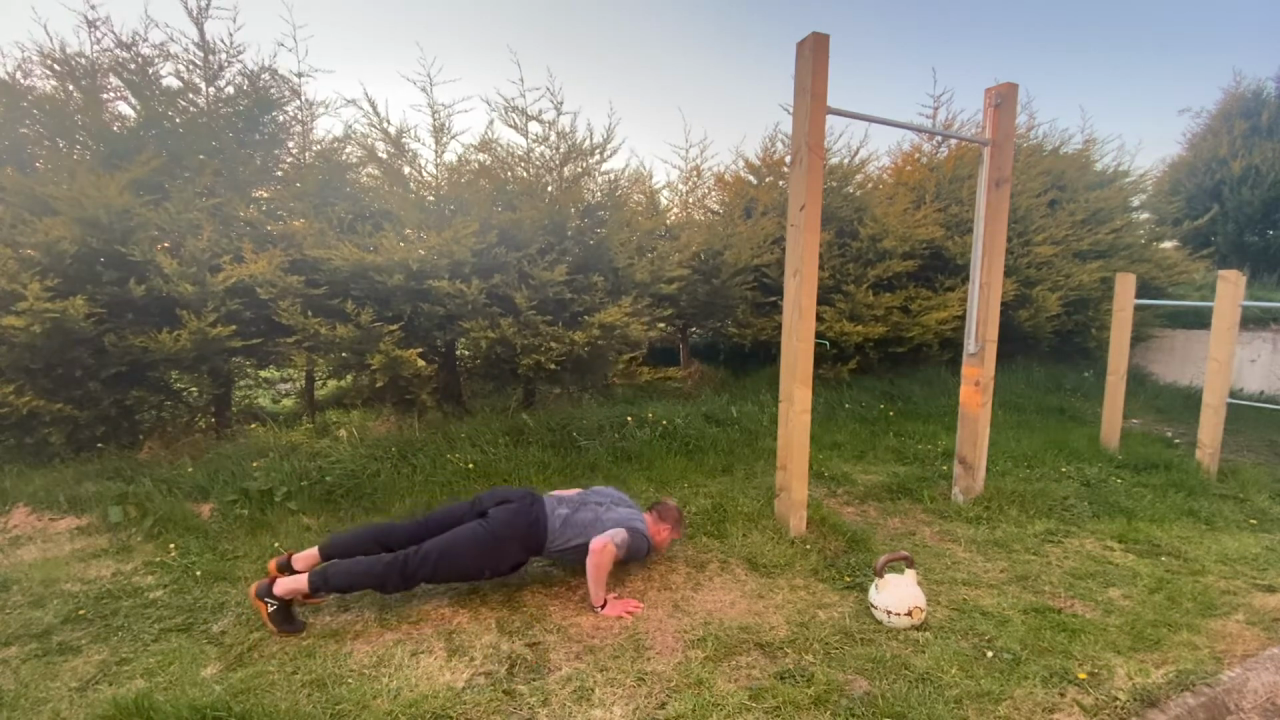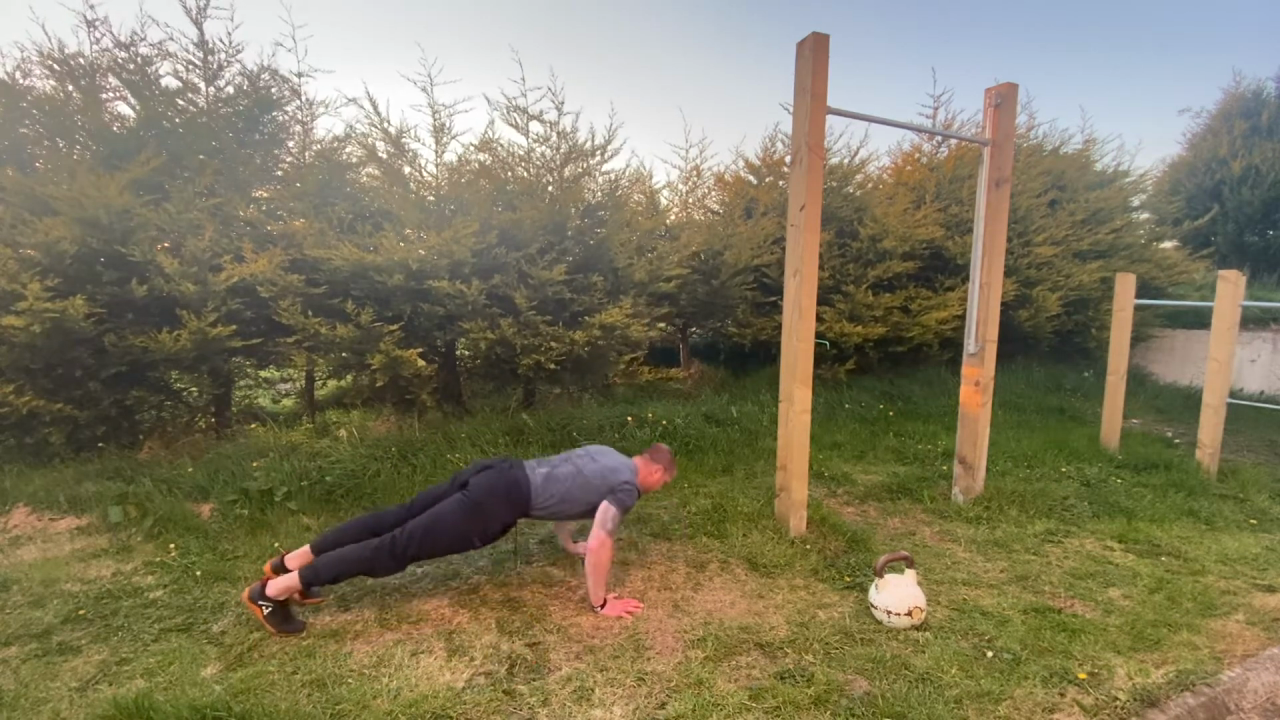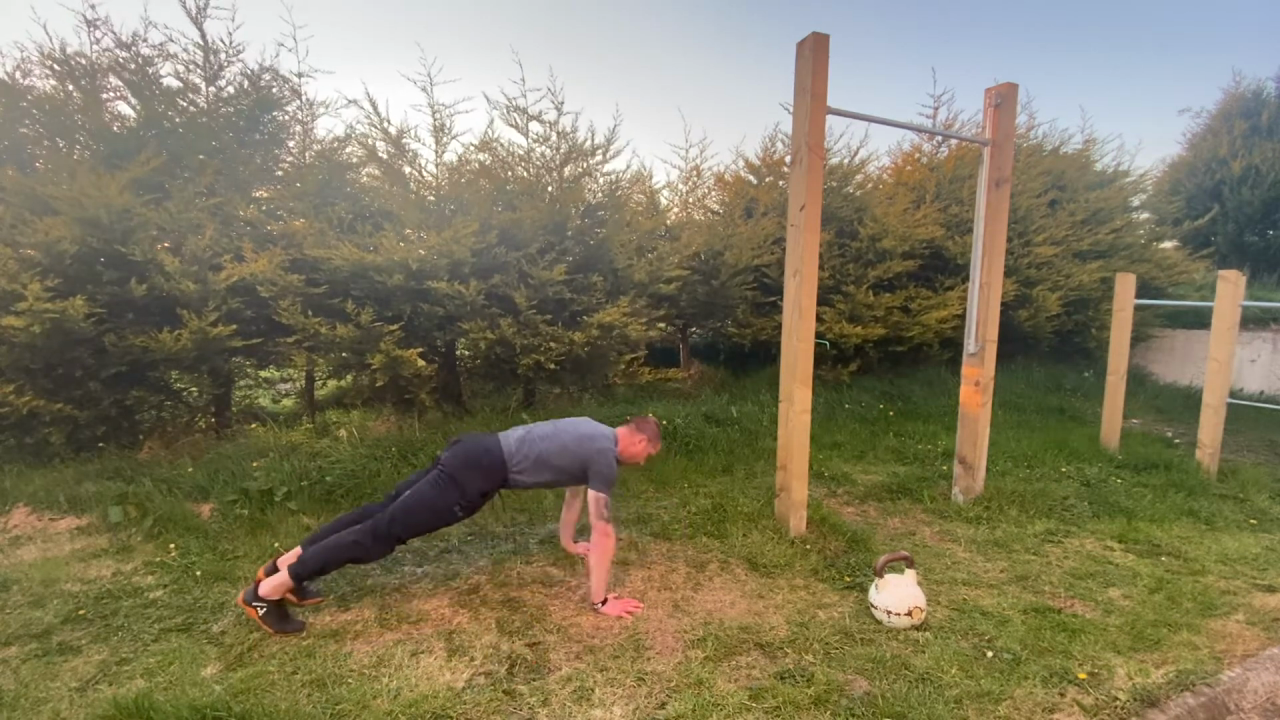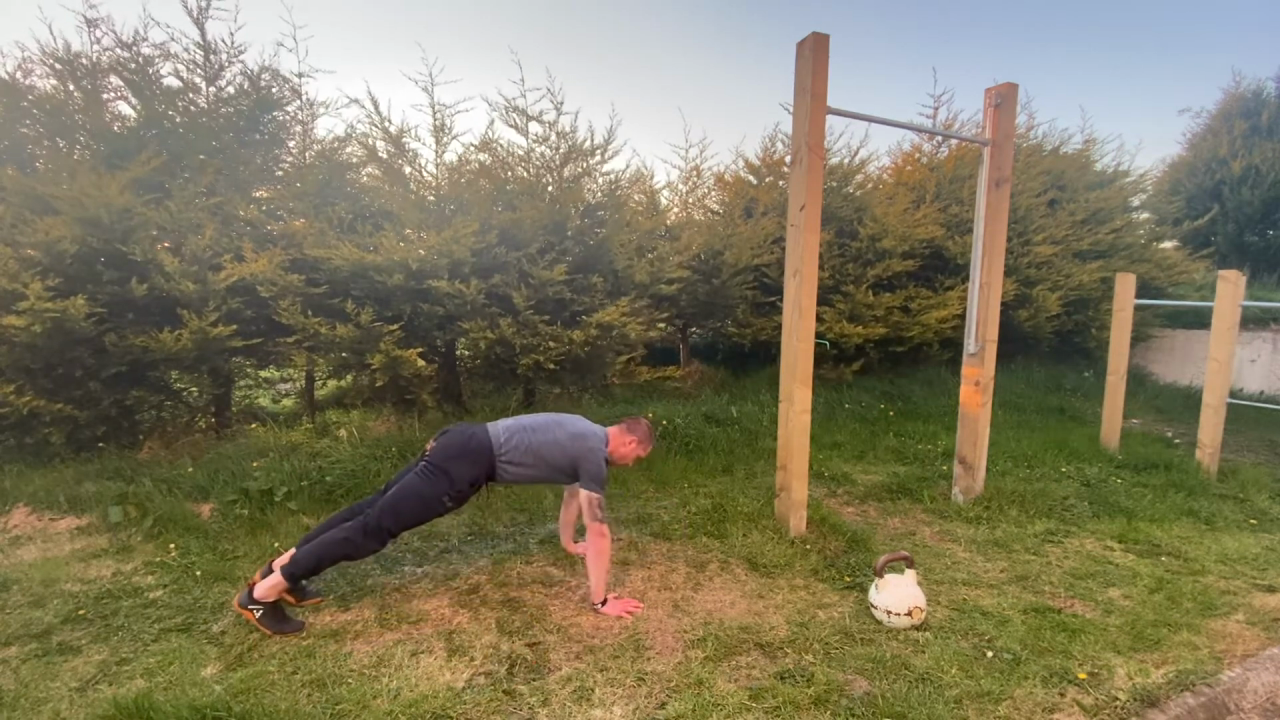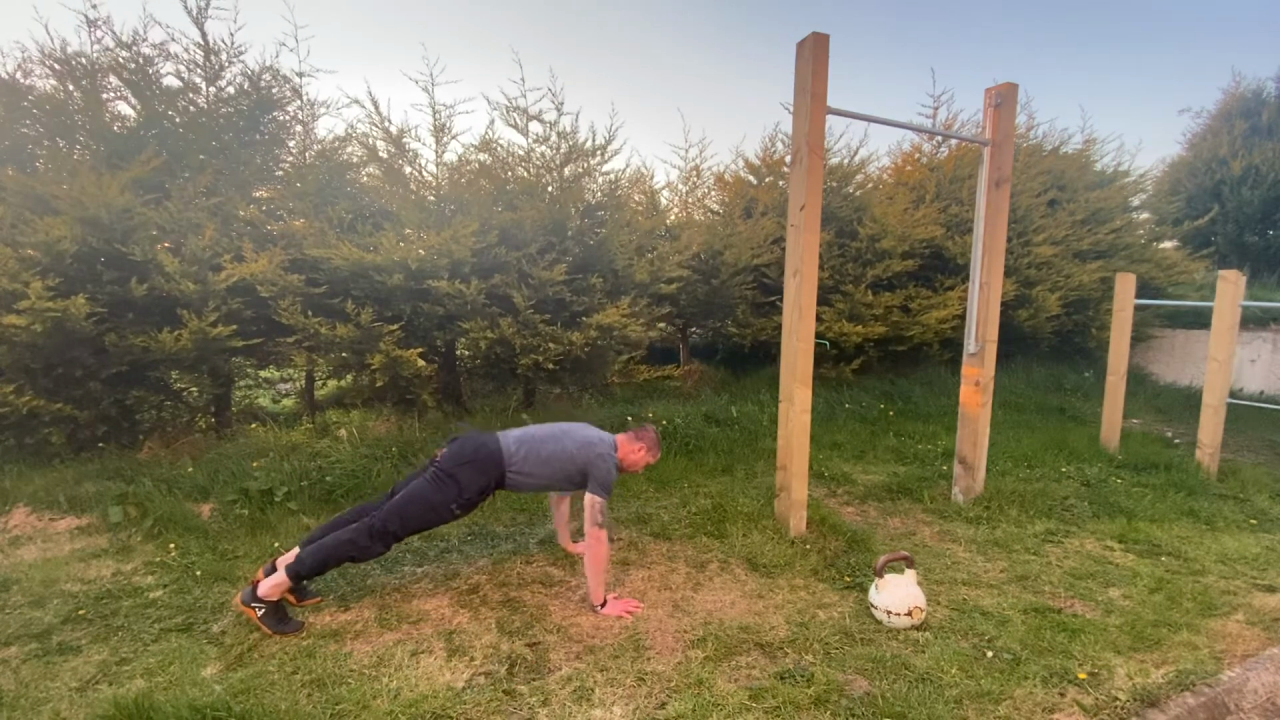
dt=0.3s
person 1, frame 1
left shoulder: (616, 496)
right shoulder: (638, 537)
right elbow: (600, 549)
right wrist: (600, 603)
left hip: (516, 500)
right hip: (514, 533)
left knee: (407, 533)
right knee: (407, 566)
left ankle: (296, 562)
right ankle: (278, 591)
person 1, frame 2
left shoulder: (607, 453)
right shoulder: (627, 487)
right elbow: (599, 544)
left wrist: (569, 543)
right wrist: (600, 602)
left hip: (499, 472)
right hip: (499, 502)
left knee: (395, 519)
right knee: (397, 547)
left ankle: (290, 561)
right ankle: (273, 590)
person 1, frame 3
left shoulder: (594, 433)
right shoulder: (605, 456)
left elbow: (574, 488)
right elbow: (603, 531)
left wrist: (567, 542)
right wrist: (601, 600)
left hip: (474, 451)
right hip: (478, 472)
left knee: (383, 510)
right knee: (384, 531)
left ankle: (282, 565)
right ankle: (266, 591)
person 1, frame 4
left shoulder: (587, 435)
right shoulder: (594, 454)
left elbow: (571, 490)
right elbow: (598, 531)
left wrist: (568, 543)
right wrist: (601, 600)
left hip: (464, 440)
right hip: (468, 461)
left knee: (375, 508)
right knee: (376, 526)
left ankle: (279, 567)
right ankle: (263, 593)
person 1, frame 5
left shoulder: (593, 439)
right shoulder: (606, 463)
right elbow: (596, 536)
left wrist: (566, 541)
right wrist: (601, 601)
left hip: (474, 447)
right hip: (478, 469)
left knee: (382, 508)
right knee: (381, 528)
left ankle: (282, 564)
right ankle: (265, 590)
